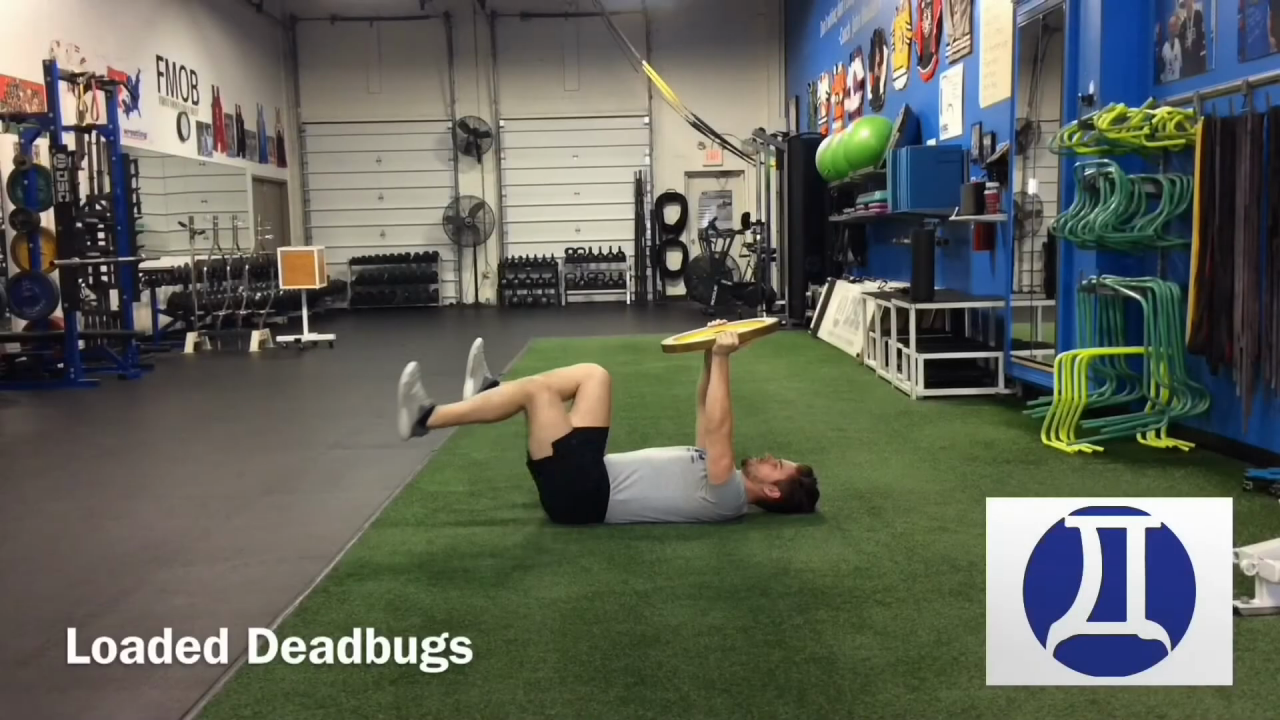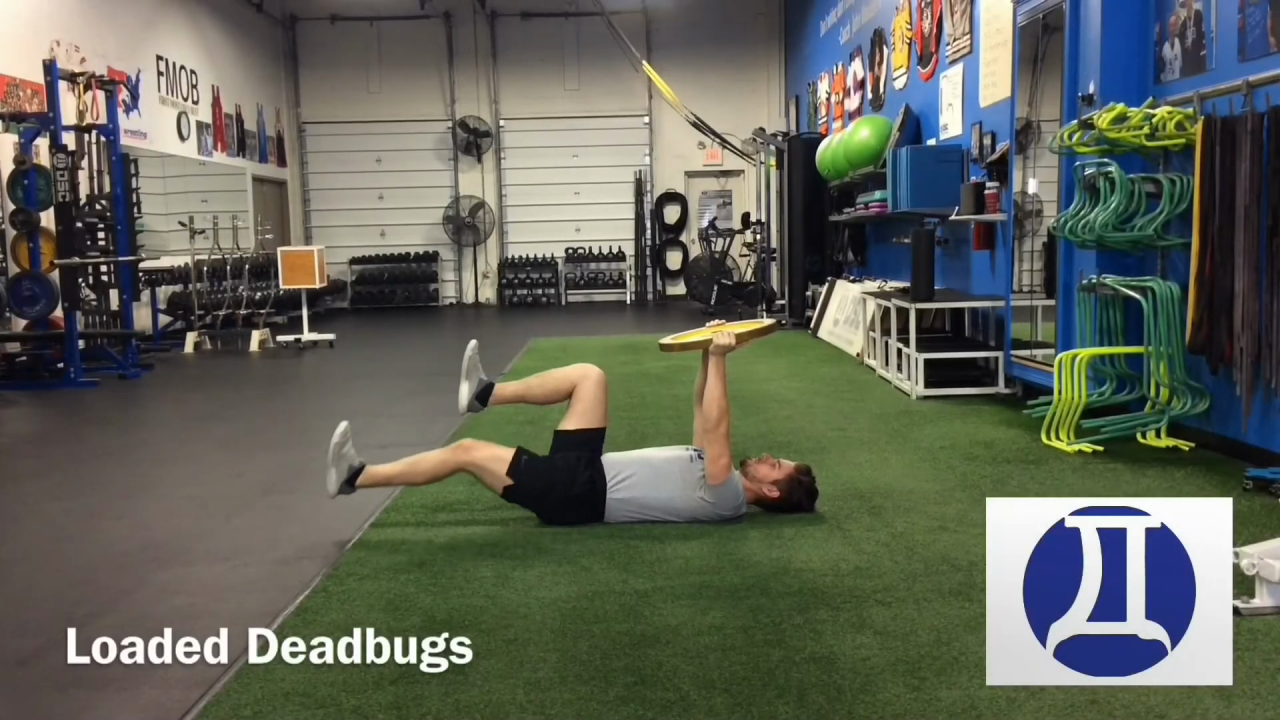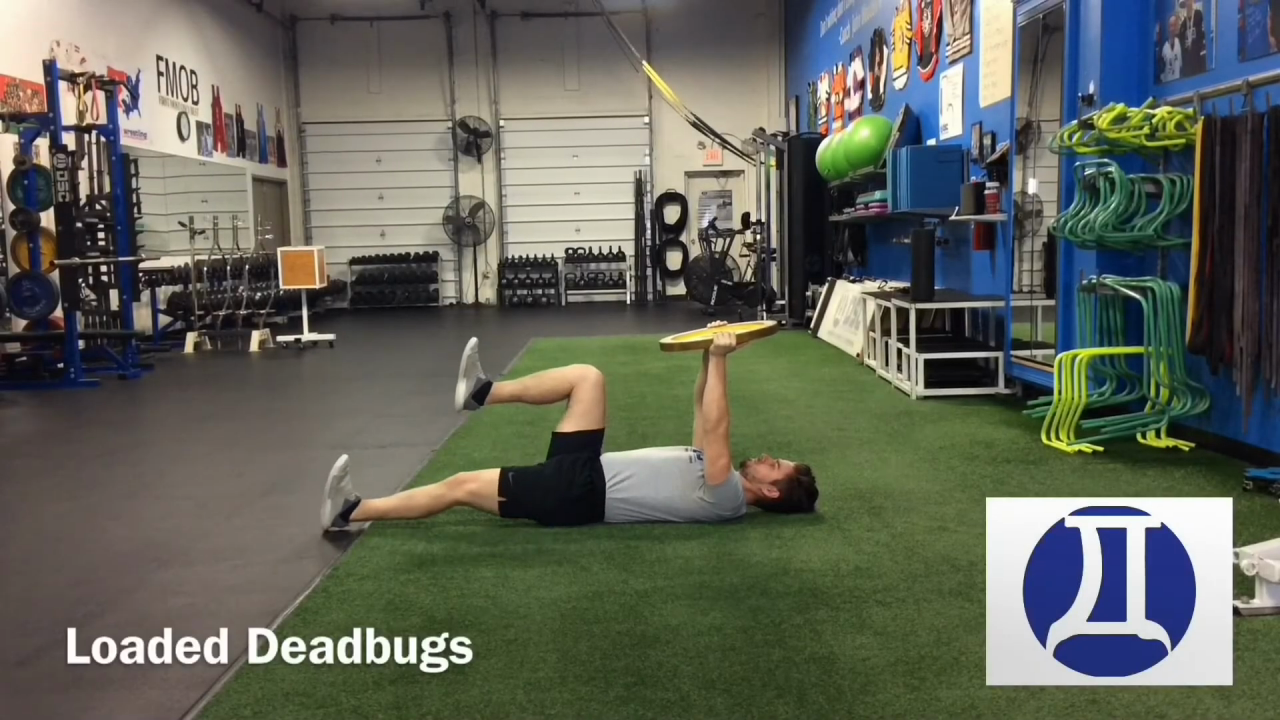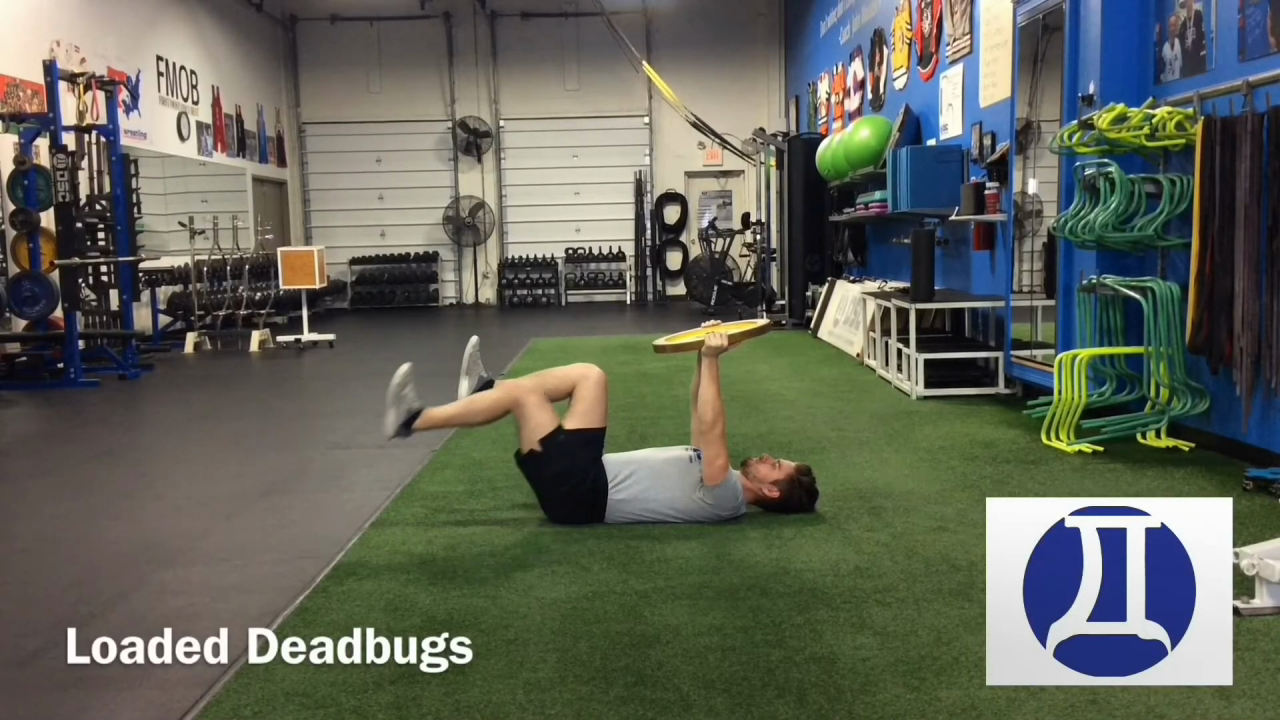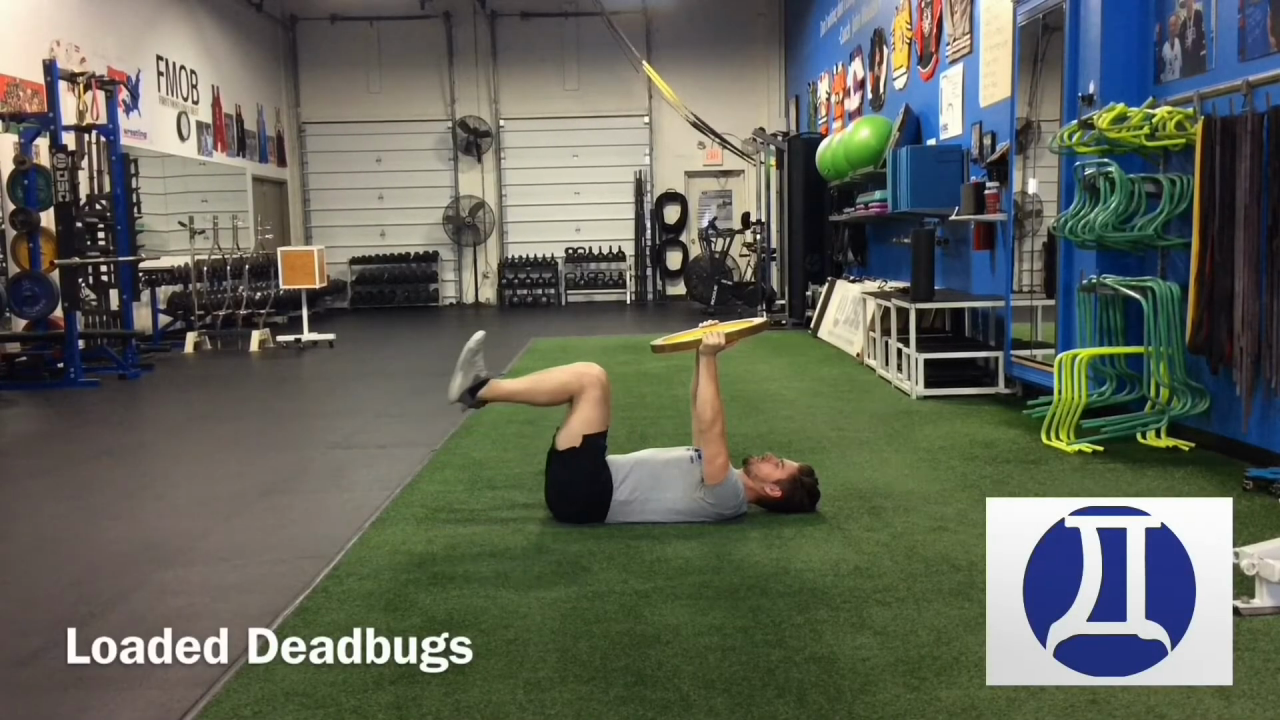
dt=0.7s
person 1, frame 1
left shoulder: (728, 497)
right shoulder: (725, 478)
left elbow: (718, 429)
right elbow: (707, 413)
left wrist: (720, 359)
right wrist: (709, 357)
left hip: (582, 496)
right hip: (593, 474)
left knee: (538, 390)
right knee: (592, 375)
left ankle: (426, 417)
right ankle: (491, 392)
person 1, frame 2
left shoulder: (726, 497)
right shoulder: (721, 477)
left elbow: (716, 429)
right elbow: (703, 414)
left wrist: (718, 360)
right wrist: (708, 359)
left hip: (579, 494)
right hip: (585, 471)
left knee: (467, 451)
right knee: (590, 375)
left ankle: (356, 476)
right ankle: (486, 393)
person 1, frame 3
left shoulder: (725, 497)
right shoulder: (723, 478)
left elbow: (715, 430)
right elbow: (703, 413)
left wrist: (719, 360)
right wrist: (709, 359)
left hip: (580, 495)
right hip: (586, 469)
left knee: (463, 486)
right knee: (586, 376)
left ankle: (352, 511)
right ankle: (484, 393)
person 1, frame 4
left shoulder: (726, 498)
right shoulder: (721, 479)
left elbow: (711, 431)
right elbow: (704, 426)
left wrist: (711, 361)
right wrist: (704, 360)
left hip: (580, 496)
right hip: (590, 475)
left knee: (525, 392)
right knee: (589, 375)
left ankle: (412, 419)
right ankle: (484, 390)
person 1, frame 5
left shoulder: (726, 496)
right shoulder: (728, 480)
left elbow: (709, 430)
right elbow: (706, 428)
left wrist: (708, 359)
right wrist: (704, 357)
left hip: (582, 495)
right hip: (593, 481)
left knee: (588, 382)
right knee: (590, 374)
left ankle: (480, 388)
right ankle: (488, 389)
